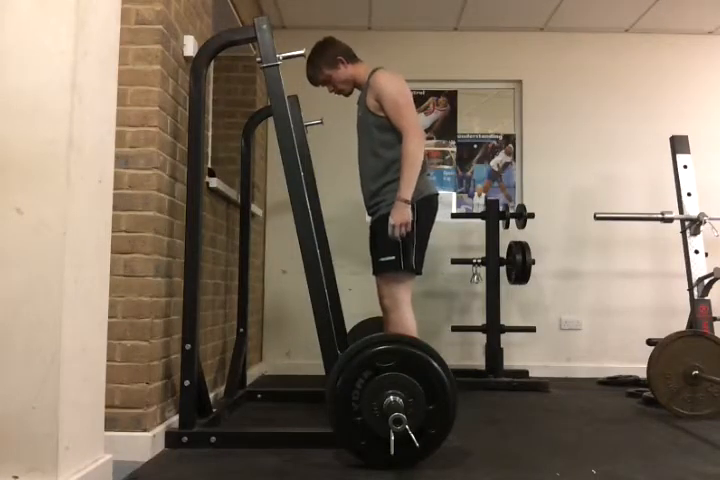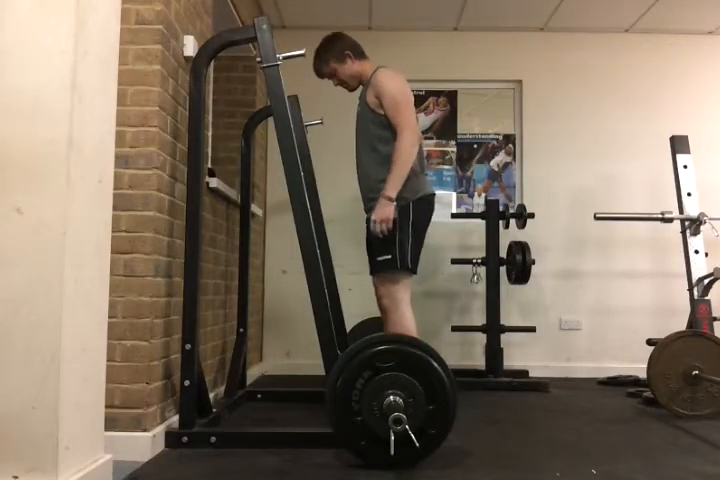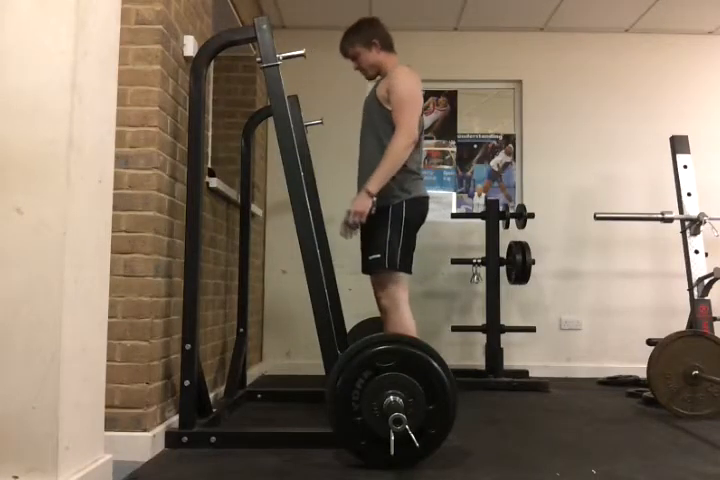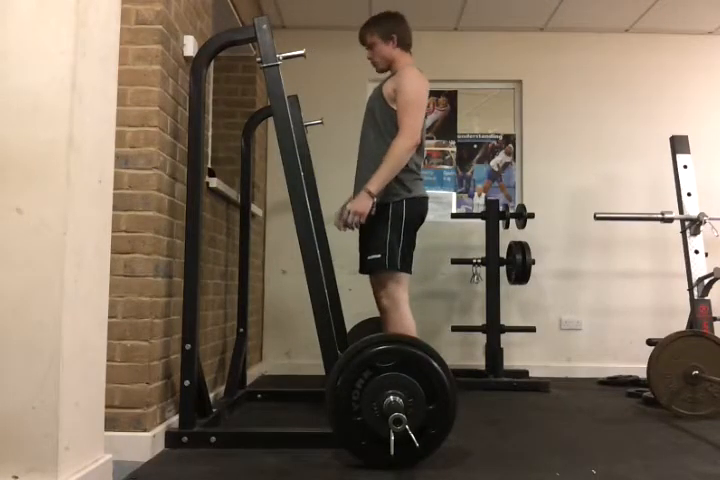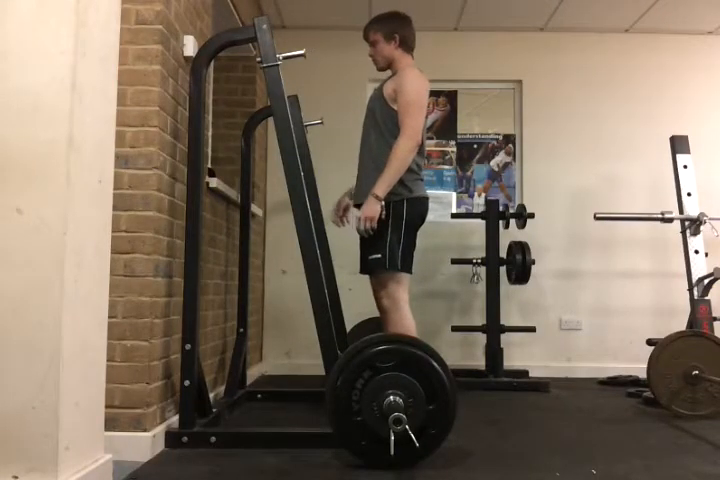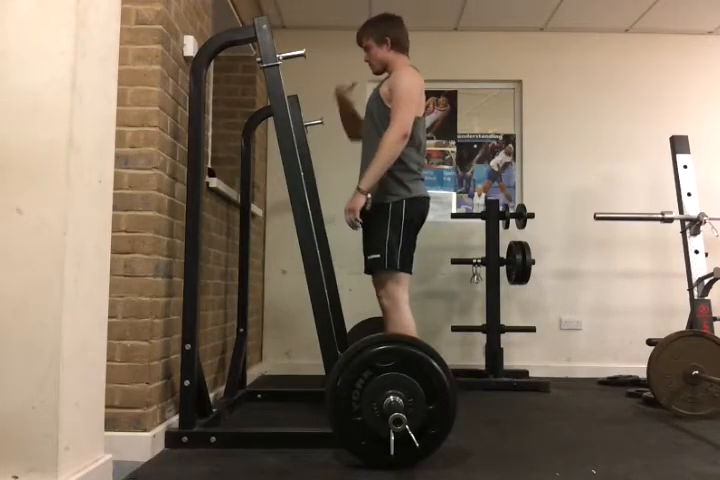
dt=0.3s
person 1, frame 1
left shoulder: (382, 81)
right shoulder: (367, 95)
left elbow: (414, 136)
left wrist: (403, 200)
left hip: (406, 204)
right hip: (386, 207)
left knee: (395, 296)
right knee: (390, 297)
person 1, frame 2
left shoulder: (385, 79)
right shoulder: (371, 92)
left elbow: (408, 135)
left wrist: (387, 198)
left hip: (403, 202)
right hip: (387, 205)
left knee: (394, 295)
right knee: (387, 295)
person 1, frame 3
left shoulder: (401, 77)
right shoulder: (385, 86)
left elbow: (406, 136)
left wrist: (367, 191)
right wrist: (369, 196)
left hip: (398, 200)
right hip: (387, 201)
left knee: (393, 295)
right knee: (386, 295)
person 1, frame 4
left shoulder: (409, 78)
right shoulder: (393, 84)
left elbow: (408, 138)
left wrist: (367, 193)
right wrist: (355, 197)
left hip: (395, 201)
right hip: (382, 202)
left knee: (393, 295)
right knee: (385, 295)
person 1, frame 5
left shoulder: (410, 78)
right shoulder: (393, 85)
left elbow: (410, 139)
left wrist: (376, 196)
right wrist: (352, 194)
left hip: (396, 201)
right hip: (384, 202)
left knee: (393, 295)
right knee: (386, 295)
person 1, frame 6
left shoulder: (405, 77)
right shoulder: (391, 85)
left elbow: (399, 134)
right elbow: (360, 133)
left wrist: (361, 190)
right wrist: (344, 103)
left hip: (398, 200)
right hip: (386, 201)
left knee: (393, 294)
right knee: (388, 294)
